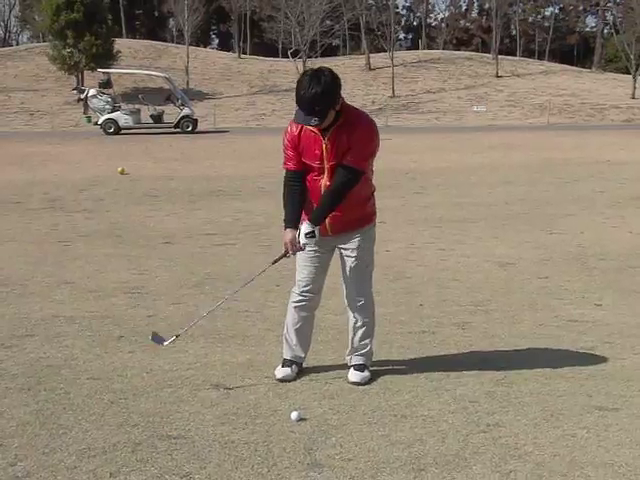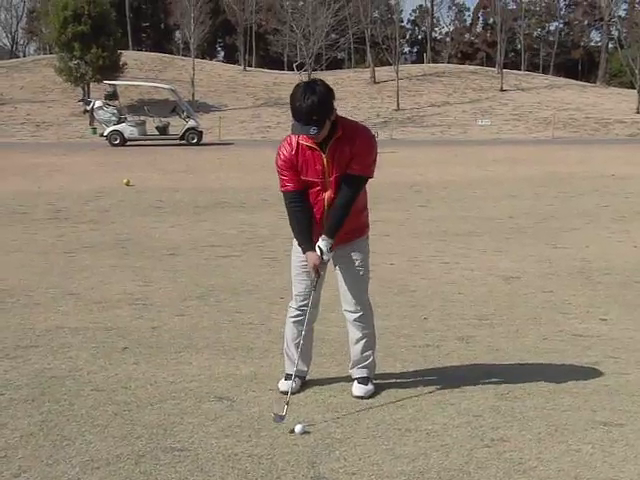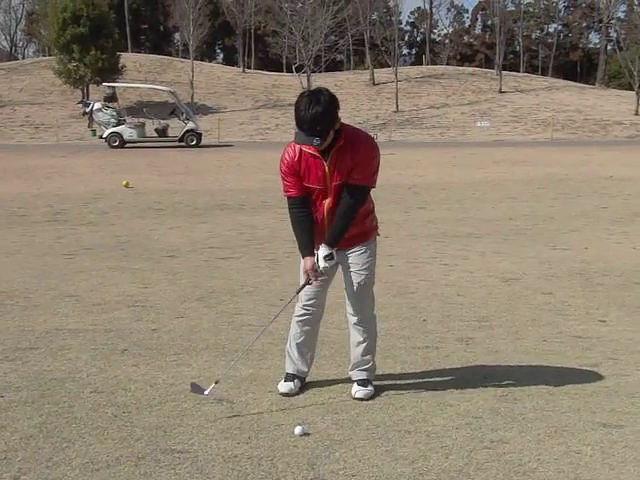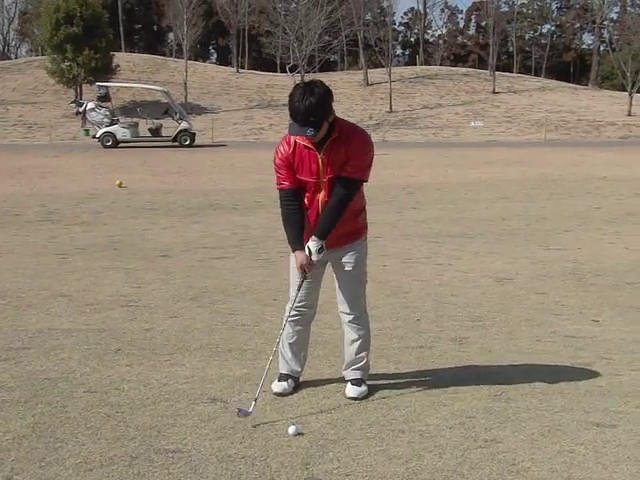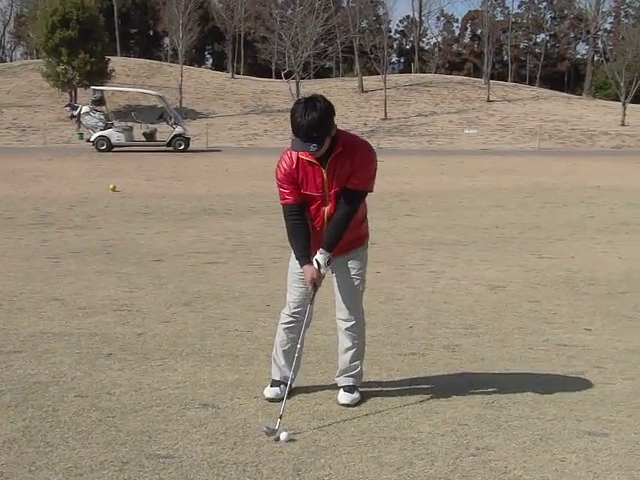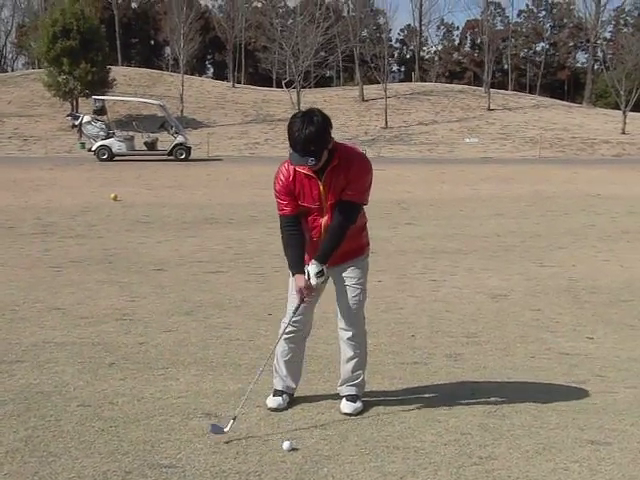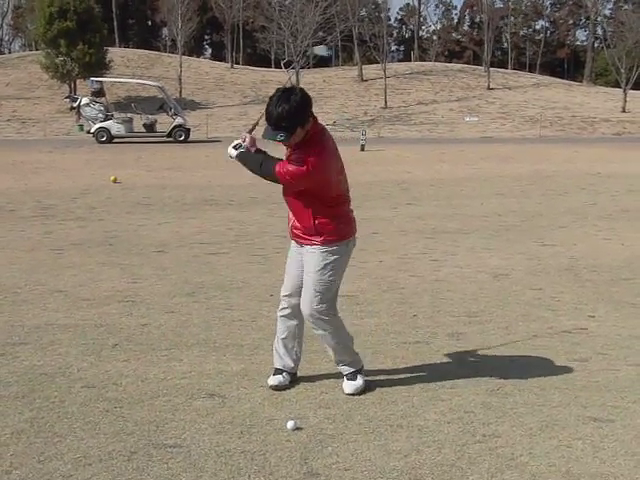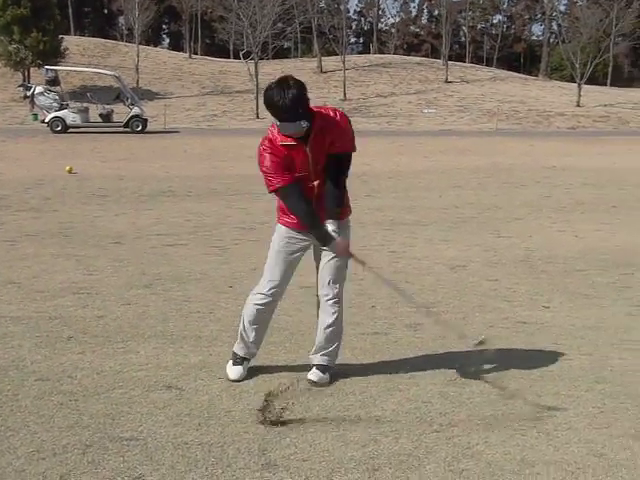
dt=0.5s
person 1, frame 1
left shoulder: (363, 128)
right shoulder: (296, 130)
left elbow: (344, 183)
right elbow: (294, 180)
left wrist: (312, 223)
right wrist: (290, 226)
left hip: (355, 226)
right hip: (311, 225)
left knee: (359, 295)
right knee: (303, 293)
left ankle: (359, 359)
right ankle: (292, 357)
person 1, frame 2
left shoulder: (360, 138)
right shoulder: (288, 150)
left elbow: (349, 193)
right elbow: (295, 202)
left wrist: (328, 239)
right wrist: (308, 248)
left hip: (350, 237)
right hip: (307, 239)
left knee: (356, 306)
right knee: (300, 306)
left ankle: (362, 372)
right ankle: (295, 370)
person 1, frame 3
left shoulder: (363, 146)
right shoulder: (292, 155)
left elbow: (352, 202)
right elbow: (298, 207)
left wrist: (330, 248)
right wrist: (307, 254)
left hip: (357, 240)
right hip: (315, 241)
left knee: (361, 309)
right knee: (306, 307)
left ankle: (362, 373)
right ankle: (295, 371)
person 1, frame 4
left shoulder: (357, 141)
right shoulder: (286, 148)
left elbow: (344, 196)
right elbow: (289, 202)
left wrist: (318, 240)
right wrist: (297, 247)
left hip: (348, 239)
right hip: (304, 240)
left knee: (353, 308)
right knee: (299, 307)
left ankle: (356, 374)
right ankle: (289, 371)
person 1, frame 5
left shoulder: (361, 152)
right shoulder: (288, 162)
left elbow: (348, 208)
right elbow: (294, 216)
left wrist: (325, 253)
right wrist: (305, 261)
left hip: (349, 247)
right hip: (307, 248)
left knee: (350, 316)
right knee: (293, 313)
left ankle: (349, 380)
right ankle: (281, 376)
person 1, frame 6
left shoulder: (357, 164)
right shoulder: (287, 173)
left elbow: (344, 220)
right elbow: (291, 225)
left wrist: (319, 264)
right wrist: (297, 272)
left hip: (349, 257)
right hip: (307, 257)
left knee: (351, 324)
right knee: (294, 323)
left ankle: (351, 389)
right ankle: (283, 386)
person 1, frame 7
left shoulder: (311, 161)
right shoulder: (302, 135)
left elbow: (271, 172)
right elbow: (280, 169)
left wrist: (244, 153)
right wrist: (253, 151)
left hip: (329, 241)
right hip: (303, 237)
left knee: (314, 308)
right knee: (289, 301)
left ankle: (351, 368)
right ankle: (285, 366)
person 1, frame 8
left shoulder: (334, 121)
right shoulder: (271, 146)
left elbow: (336, 174)
right elbow: (292, 197)
left wrist: (333, 221)
right wrist: (322, 235)
left hip: (335, 221)
right hip: (294, 225)
left knee: (331, 294)
right knee: (267, 291)
left ankle: (323, 361)
right ankle: (243, 353)
